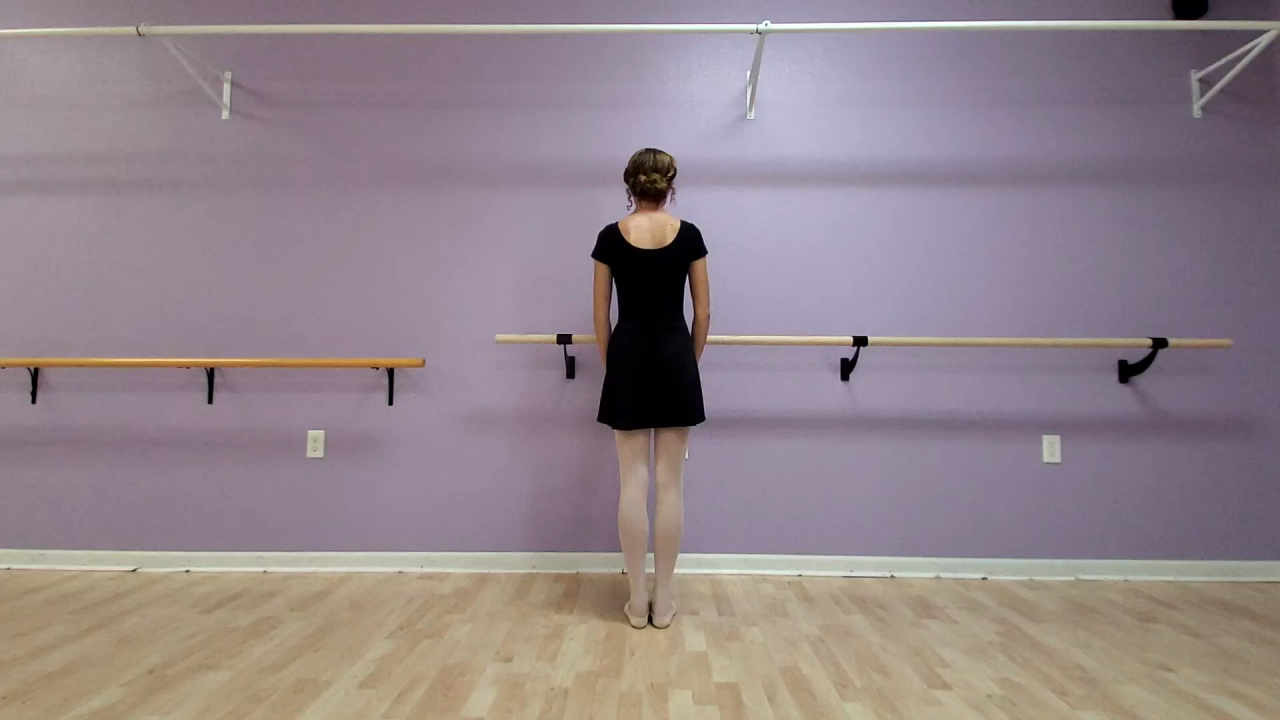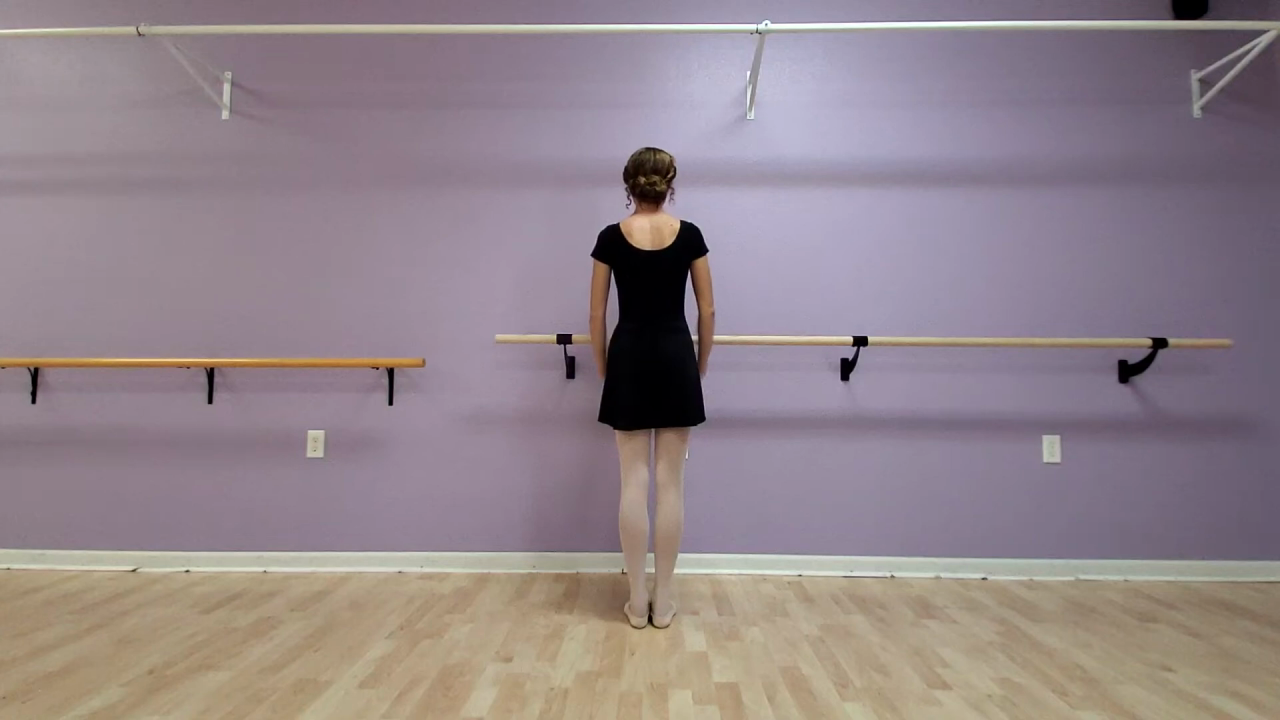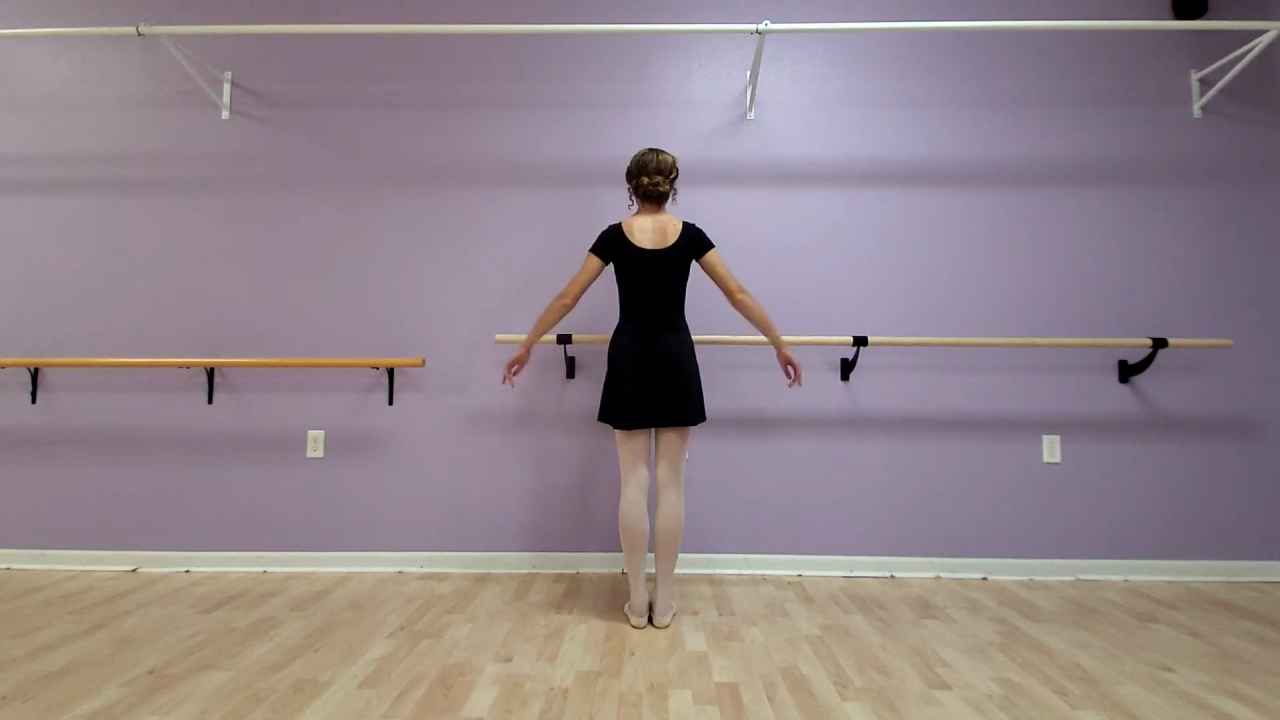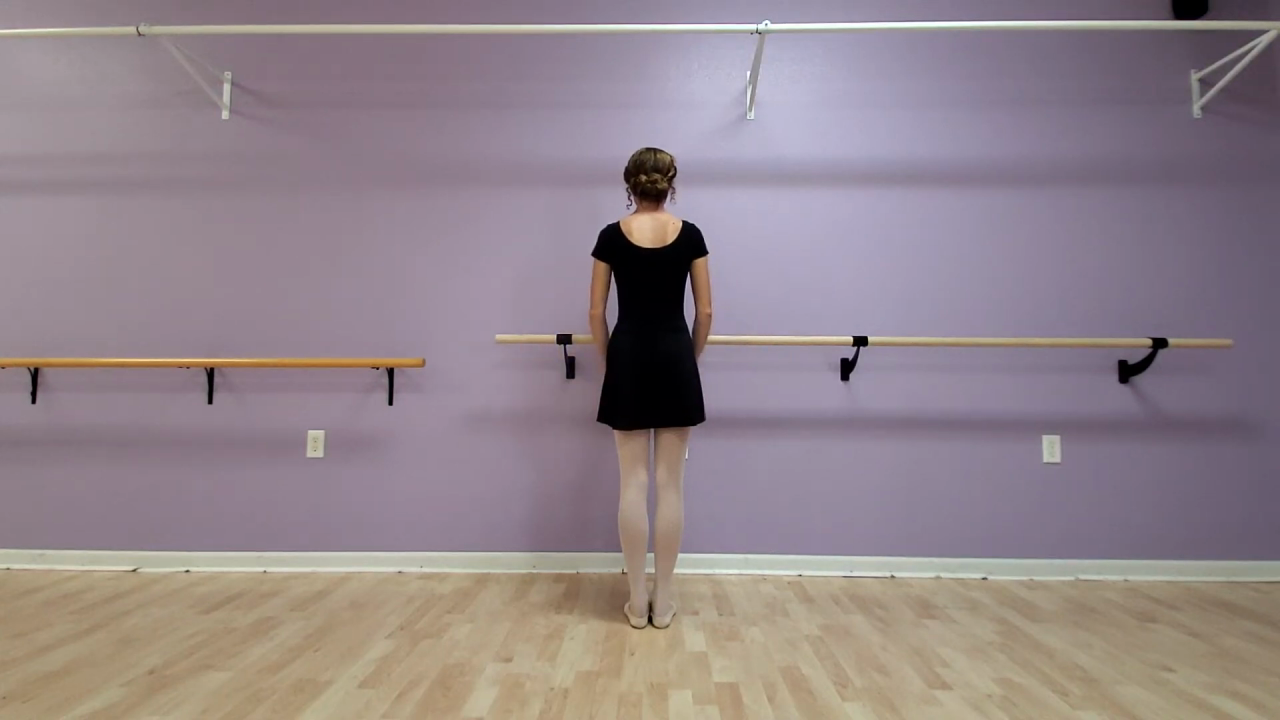
dt=1s
person 1, frame 1
left shoulder: (611, 237)
right shoulder: (689, 235)
left elbow: (600, 315)
right elbow: (703, 312)
left wrist: (611, 366)
left hip: (628, 359)
right hip: (674, 358)
left knee: (633, 481)
right knee: (669, 483)
left ankle: (638, 601)
right ankle: (663, 601)
person 1, frame 2
left shoulder: (611, 238)
right shoulder: (689, 235)
left elbow: (596, 314)
right elbow: (707, 311)
left wrist: (604, 368)
right wrist: (700, 364)
left hip: (628, 360)
right hip: (675, 359)
left knee: (633, 482)
right knee: (670, 484)
left ankle: (637, 600)
right ankle: (663, 601)
person 1, frame 3
left shoulder: (614, 237)
right shoulder: (690, 235)
left elbow: (567, 298)
right elbow: (738, 294)
left wrist: (527, 347)
right wrist: (779, 345)
left hip: (629, 360)
right hip: (675, 359)
left knee: (634, 482)
right knee: (670, 483)
left ankle: (638, 601)
right ankle: (663, 601)
person 1, frame 4
left shoulder: (612, 236)
right shoulder: (689, 235)
left elbow: (596, 312)
right elbow: (705, 311)
left wrist: (611, 364)
right wrist: (688, 361)
left hip: (628, 358)
right hip: (674, 358)
left knee: (633, 482)
right knee: (669, 483)
left ankle: (638, 600)
right ankle: (662, 600)
